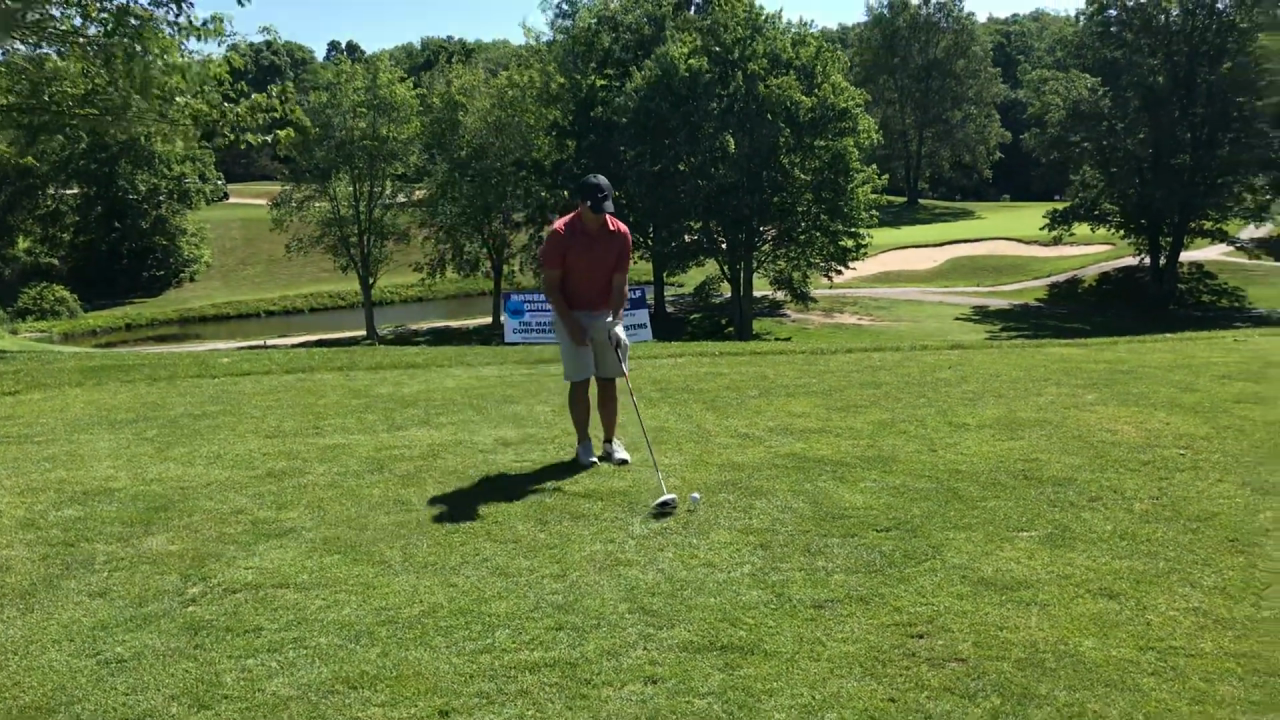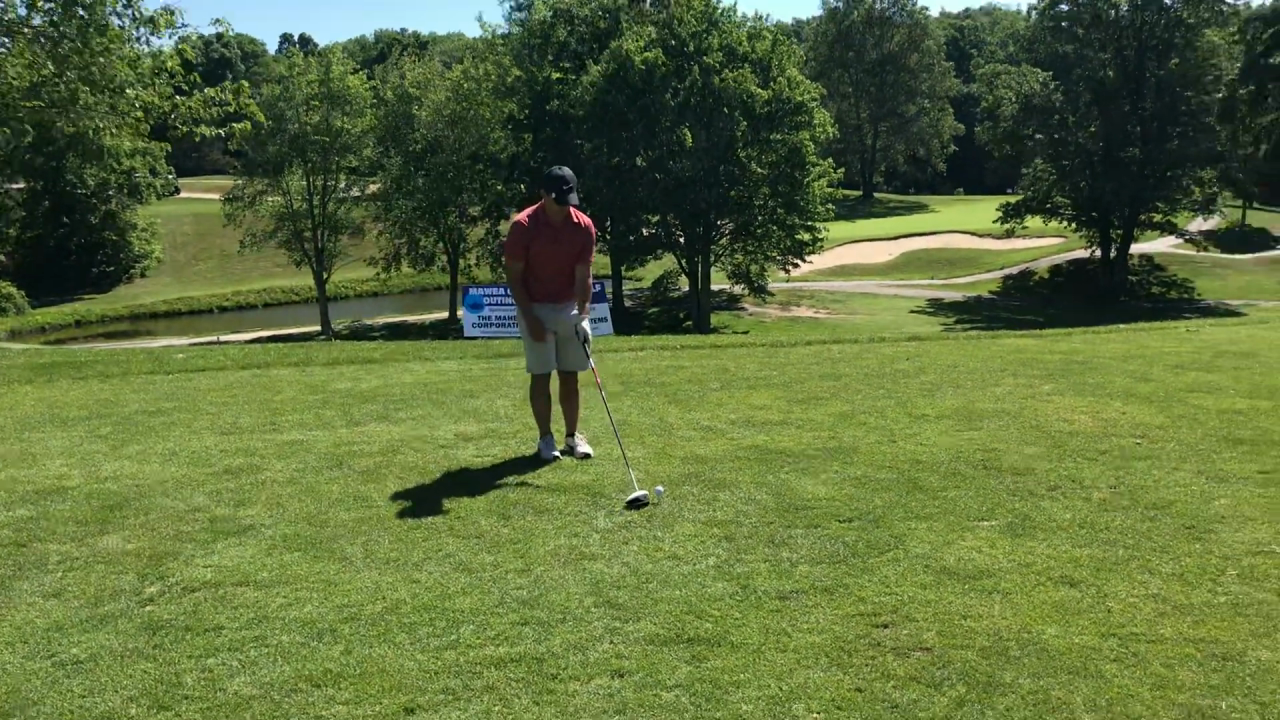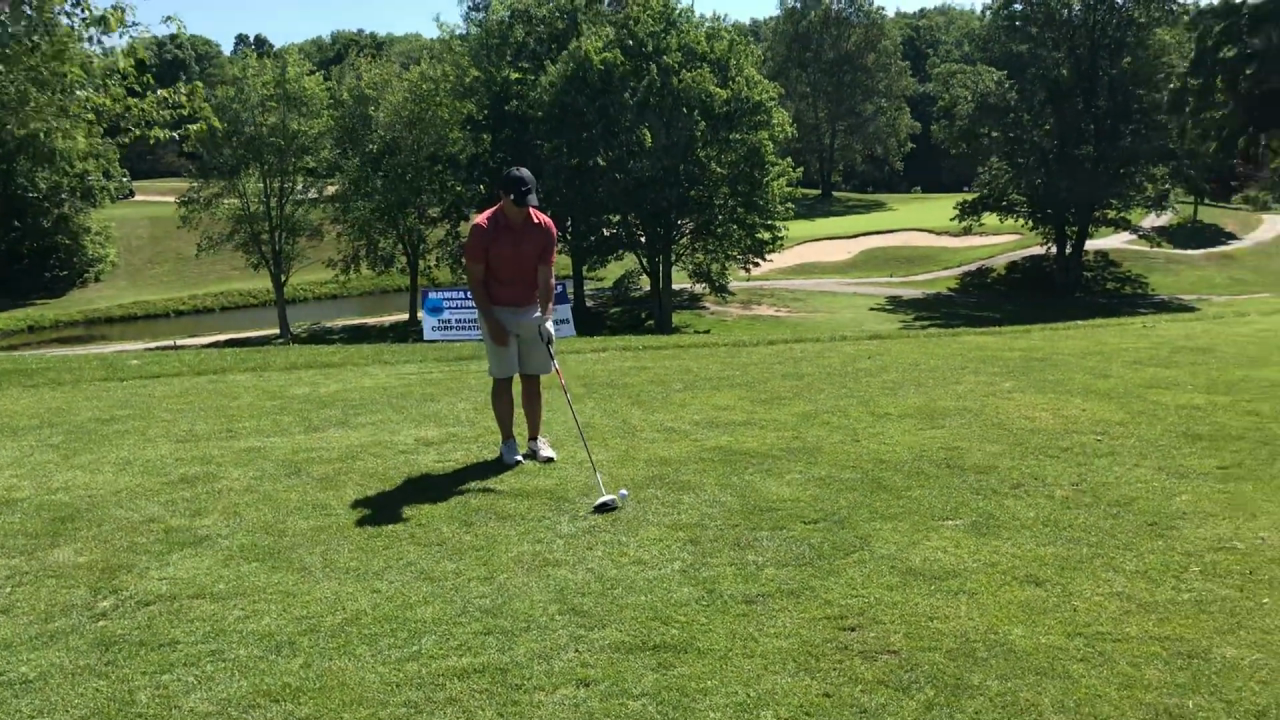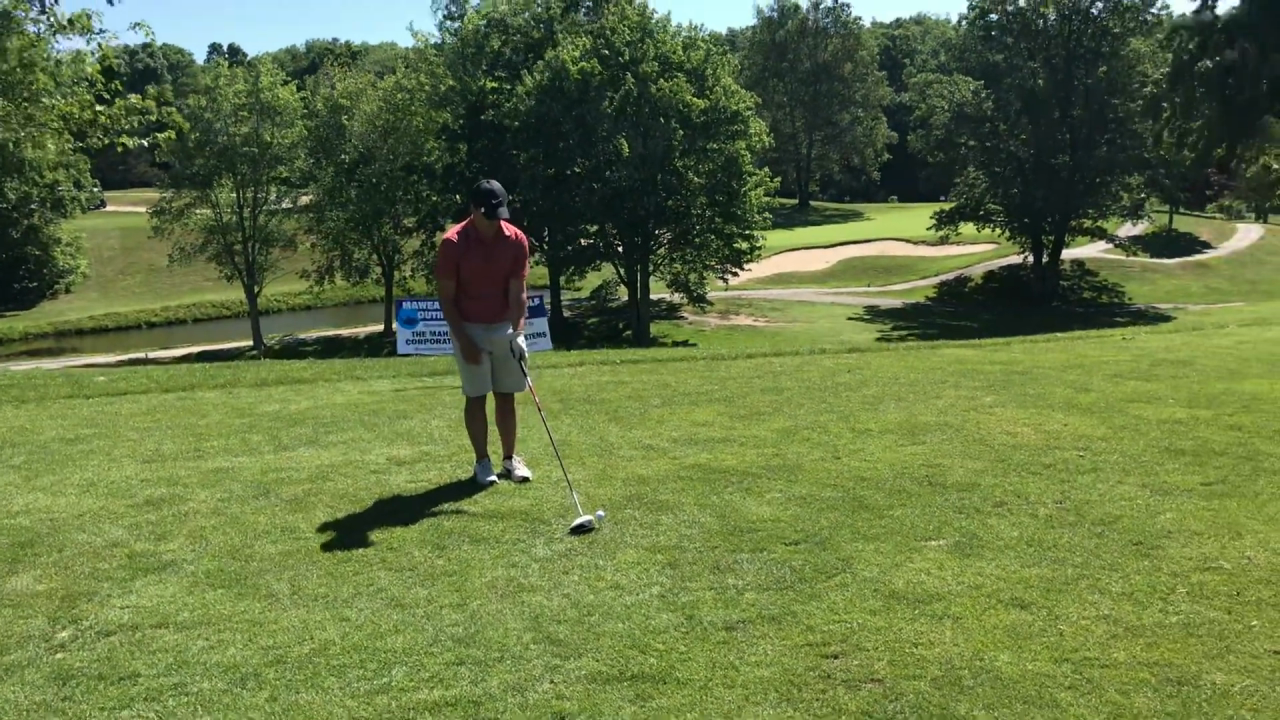
dt=0.4s
person 1, frame 1
left shoulder: (621, 234)
right shoulder: (560, 234)
left elbow: (620, 284)
right elbow: (551, 285)
left wrist: (616, 322)
right wrist: (571, 323)
left hip: (606, 315)
right hip: (571, 316)
left knee: (608, 382)
right knee: (580, 382)
left ankle: (610, 442)
right ankle: (584, 443)
person 1, frame 2
left shoulder: (584, 226)
right shoulder: (523, 226)
left elbow: (584, 276)
right elbow: (514, 277)
left wrist: (584, 316)
right wrist: (530, 318)
left hip: (569, 308)
right hip: (534, 309)
left knee: (569, 376)
right knee: (540, 375)
left ankle: (572, 436)
right ankle: (545, 437)
person 1, frame 3
left shoulder: (545, 226)
right shoulder: (482, 228)
left elbow: (546, 276)
right elbow: (475, 281)
left wrist: (547, 316)
right wrist: (491, 322)
left hip: (531, 311)
right hip: (497, 312)
left knee: (532, 379)
right knee: (503, 379)
left ankle: (535, 439)
right ankle: (508, 442)
person 1, frame 4
left shoulder: (516, 240)
right shoulder: (453, 243)
left elbow: (518, 291)
right elbow: (446, 297)
left wrist: (518, 331)
right wrist: (462, 340)
left hip: (504, 327)
right hip: (469, 329)
left knee: (506, 397)
right knee: (476, 397)
left ankle: (510, 458)
right ankle: (482, 461)
